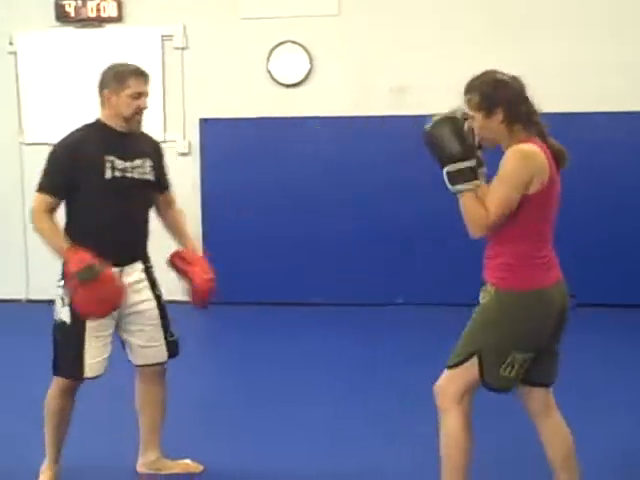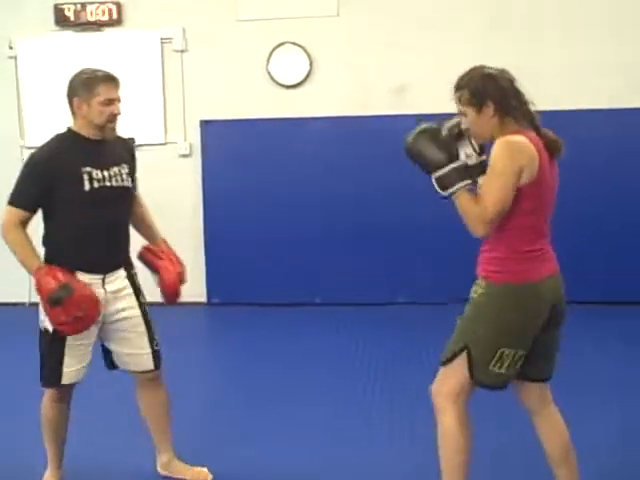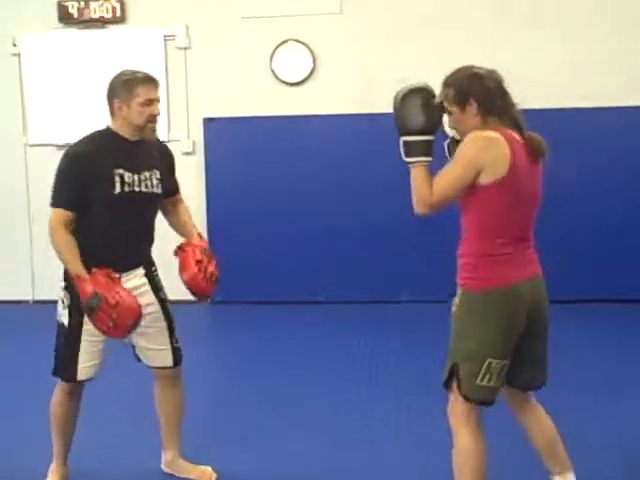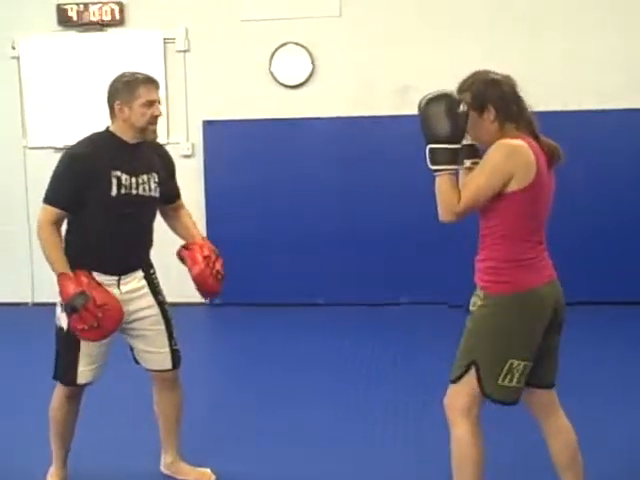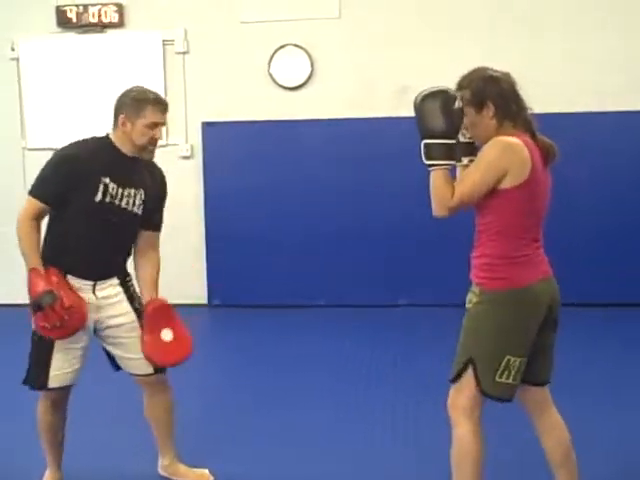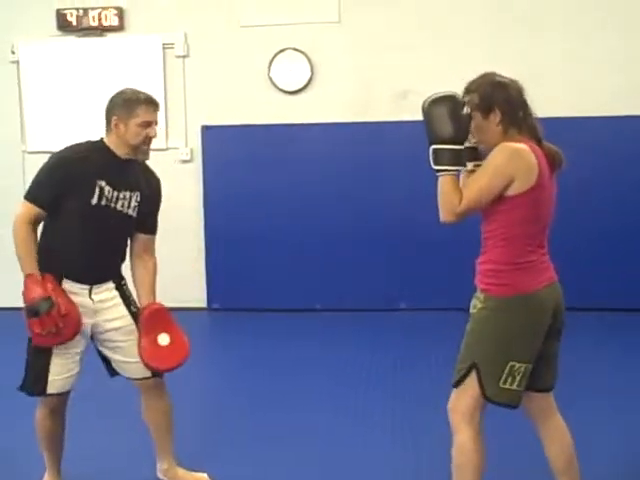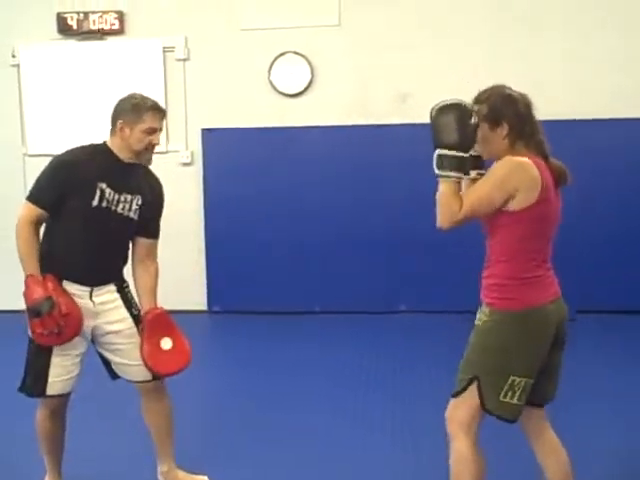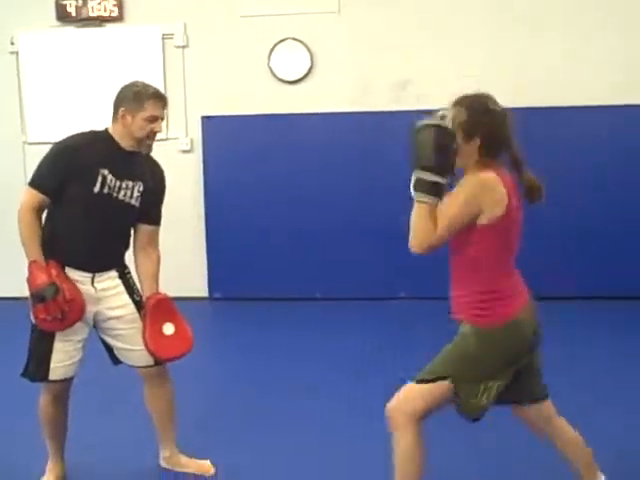
dt=0.4s
person 1, frame 1
left shoulder: (522, 156)
right shoulder: (535, 152)
left elbow: (480, 225)
right elbow: (496, 209)
left wrist: (457, 166)
right wrist: (468, 162)
left hip: (516, 296)
right hip: (544, 292)
left knee: (450, 393)
right knee: (540, 405)
person 1, frame 2
left shoulder: (511, 147)
right shoulder: (536, 144)
left elbow: (482, 224)
left wrist: (448, 170)
right wrist: (469, 168)
left hip: (509, 289)
right hip: (542, 285)
left knee: (447, 393)
right knee: (537, 399)
person 1, frame 3
left shoulder: (482, 143)
right shoulder: (526, 147)
left elbow: (425, 202)
left wrist: (416, 140)
right wrist: (461, 152)
left hip: (489, 294)
right hip: (527, 288)
left knee: (462, 413)
right knee: (521, 399)
person 1, frame 4
left shoulder: (508, 152)
right shoulder: (532, 149)
left elbow: (451, 210)
right elbow: (478, 197)
left wrist: (441, 147)
right wrist: (466, 154)
left hip: (509, 298)
right hip: (540, 291)
left knee: (459, 405)
right knee: (543, 403)
person 1, frame 5
left shoulder: (503, 149)
right shoulder: (529, 147)
left elbow: (445, 204)
right elbow: (475, 193)
left wrist: (437, 144)
right wrist: (463, 151)
left hip: (505, 295)
right hip: (535, 288)
left knee: (462, 406)
right knee: (537, 400)
person 1, frame 6
left shoulder: (510, 155)
right shoulder: (534, 154)
left elbow: (452, 211)
right elbow: (478, 198)
left wrist: (446, 149)
right wrist: (466, 156)
left hip: (510, 302)
right hip: (540, 295)
left knee: (463, 412)
right knee: (541, 407)
person 1, frame 7
left shoulder: (514, 169)
right shoulder: (538, 169)
left elbow: (448, 218)
right elbow: (479, 208)
left wrist: (450, 155)
right wrist: (470, 164)
left hip: (514, 315)
right hip: (545, 309)
left knee: (460, 421)
right knee: (534, 422)
person 1, frame 8
left shoulder: (483, 185)
right shoulder: (496, 181)
left elbow: (421, 242)
right elbow: (446, 225)
left wrist: (426, 175)
right wrist: (435, 178)
left hip: (492, 329)
right hip: (514, 320)
left knee: (401, 411)
right knee: (543, 418)
person 2, frame 1
left shoulder: (148, 147)
right shoulder: (75, 146)
left elbow: (165, 202)
right elbow: (39, 213)
left wrist: (191, 250)
right wrist: (73, 259)
left hip: (136, 275)
left knee: (153, 367)
right knee: (70, 376)
person 2, frame 2
left shoulder: (123, 149)
right shoulder: (48, 159)
left wrist: (160, 246)
right wrist: (43, 276)
left hip: (121, 280)
right hip: (73, 286)
left knee: (148, 373)
right knee: (59, 387)
person 2, frame 3
left shoulder: (159, 153)
right shoulder: (83, 156)
left elbow: (172, 203)
right elbow: (59, 226)
left wrist: (194, 241)
right wrist: (85, 282)
left hip: (140, 277)
right hip: (92, 282)
left knee: (169, 369)
right knee: (71, 381)
person 2, frame 4
left shoulder: (159, 157)
right shoulder: (82, 157)
left elbow: (173, 208)
right elbow: (47, 224)
left wrist: (198, 243)
right wrist: (67, 281)
left hip: (139, 281)
right hip: (89, 284)
left knee: (167, 373)
right knee: (71, 384)
person 2, frame 5
left shoulder: (152, 178)
right shoulder: (73, 160)
left elbow: (147, 248)
right elbow: (28, 218)
left wrist: (150, 303)
right wrist: (38, 277)
left hip: (115, 287)
right hip: (66, 288)
left knee: (155, 376)
right knee: (54, 390)
person 2, frame 6
left shoulder: (147, 182)
right shoulder: (69, 163)
left elbow: (143, 252)
right elbow: (24, 222)
left wrist: (148, 308)
right wrist: (33, 283)
left hip: (110, 292)
right hip: (60, 292)
left knee: (153, 379)
right knee: (52, 398)
person 2, frame 7
left shoulder: (150, 187)
right shoulder: (71, 166)
left elbow: (145, 257)
right elbow: (26, 223)
left wrist: (150, 312)
right wrist: (35, 285)
left hip: (111, 294)
right hip: (60, 295)
left knee: (153, 381)
right knee: (52, 399)
person 2, frame 8
left shoulder: (151, 174)
right shoulder: (73, 151)
left elbow: (147, 243)
right elbow: (28, 208)
left wrist: (151, 297)
right wrist: (38, 270)
left hip: (113, 280)
right hip: (62, 280)
left knee: (155, 367)
right knee: (55, 384)
